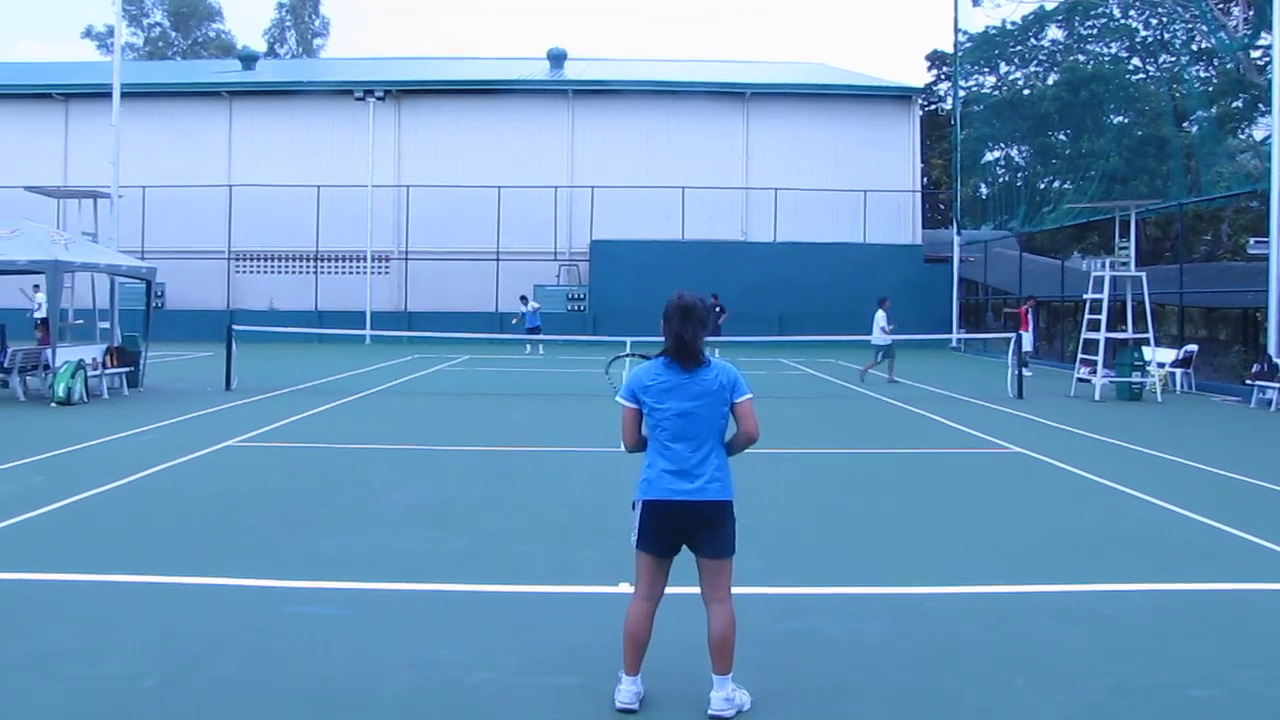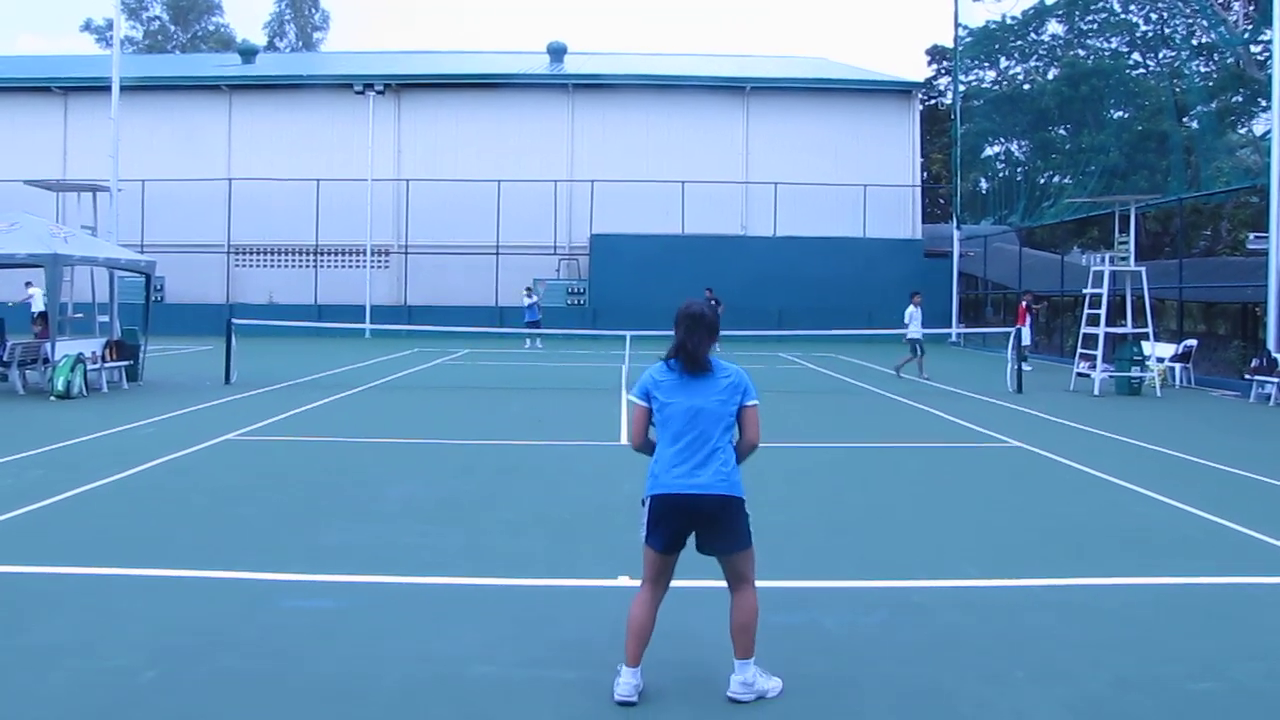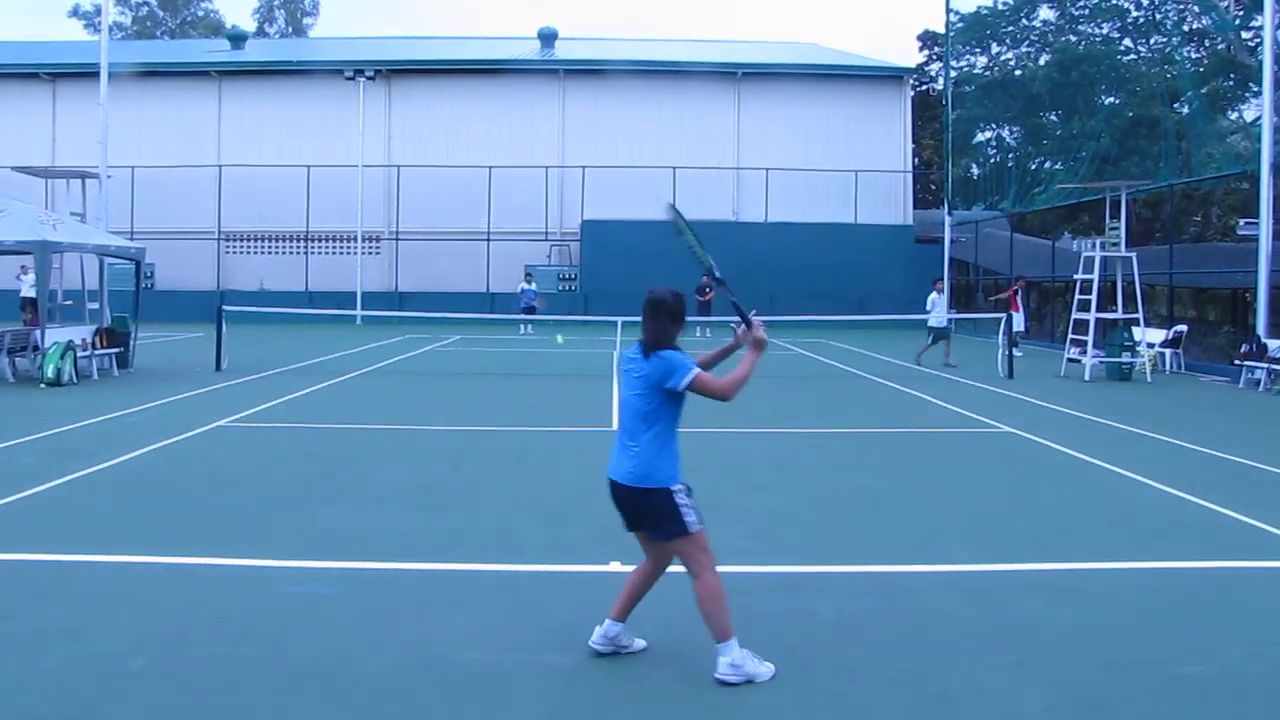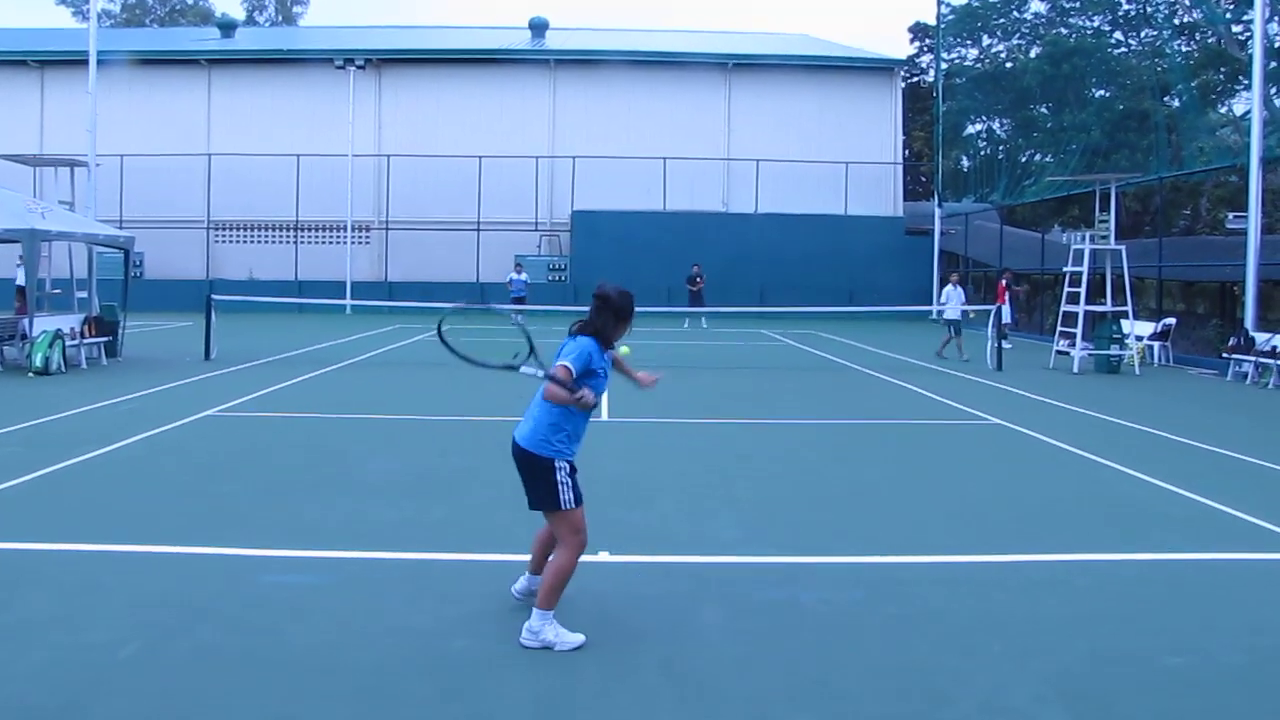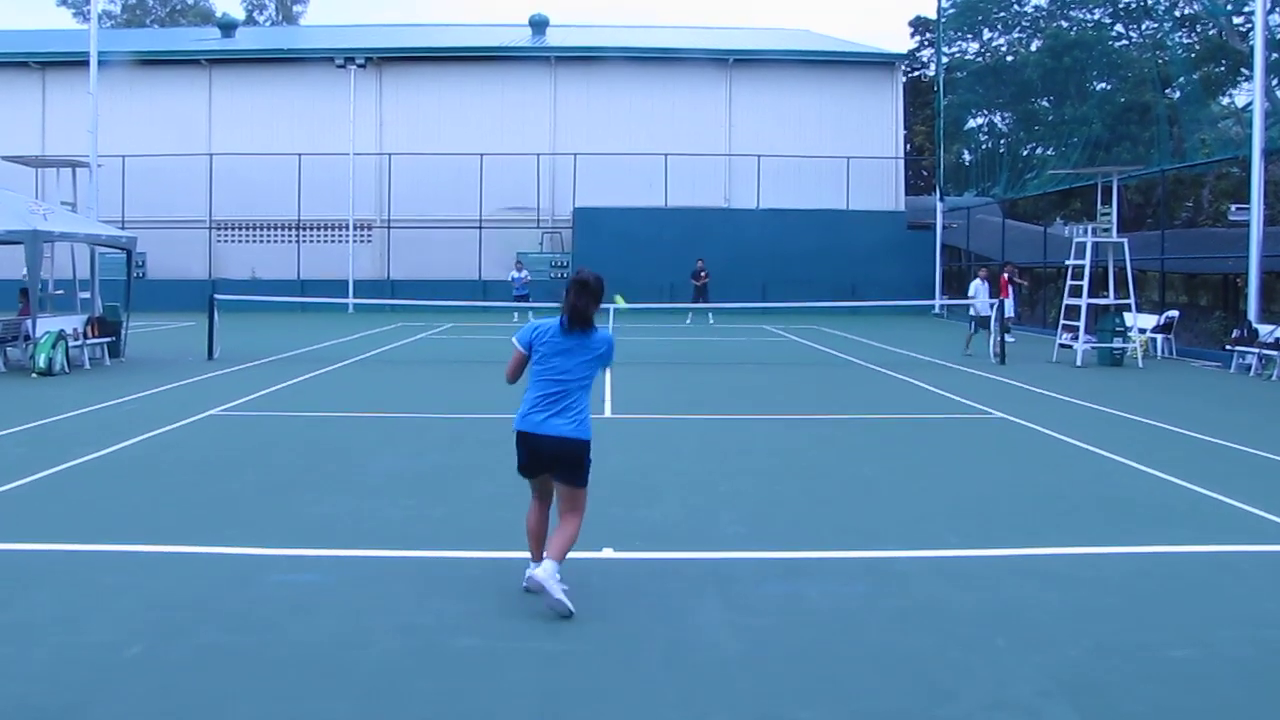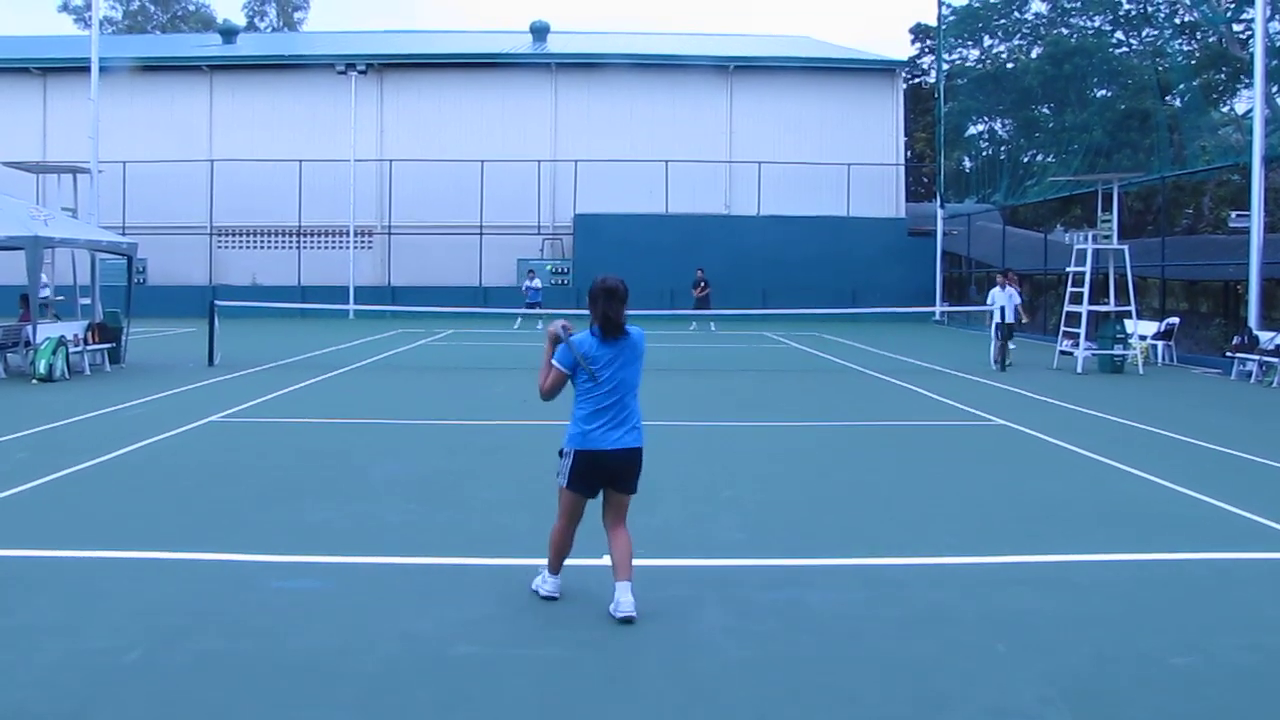
dt=0.5s
person 1, frame 1
left shoulder: (641, 376)
right shoulder: (726, 375)
left elbow: (631, 442)
right elbow: (750, 432)
left hip: (657, 499)
right hip: (713, 500)
left knee: (645, 596)
right knee: (718, 599)
person 1, frame 2
left shoulder: (653, 377)
right shoulder: (736, 378)
left elbow: (637, 441)
right elbow: (751, 441)
left hip: (666, 494)
right hip: (722, 495)
left knee: (651, 587)
right knee: (742, 585)
left ankle: (629, 678)
right ankle: (745, 677)
person 1, frame 3
left shoulder: (638, 357)
right shoulder: (667, 361)
left elbow: (693, 365)
right elbow: (723, 391)
left wrist: (732, 345)
right wrist: (753, 353)
left hip: (623, 479)
right hip: (654, 484)
left knee: (657, 558)
right knee: (703, 566)
left ankle: (610, 631)
right ankle: (732, 657)
person 1, frame 4
left shoulder: (595, 344)
right shoulder: (584, 347)
left elbow: (608, 355)
right elbow: (551, 391)
left wrist: (635, 375)
right wrist: (577, 400)
left hip: (537, 446)
right hip: (545, 452)
left knee: (562, 522)
right knee: (574, 540)
left ankle: (531, 582)
right ankle: (539, 625)
person 1, frame 5
left shoulder: (537, 329)
right shoulder: (604, 340)
left elbow: (511, 377)
left hip: (530, 432)
right hip: (573, 439)
left knee: (540, 502)
right knee: (571, 515)
left ankle: (535, 566)
right ankle: (548, 569)
person 1, frame 6
left shoulder: (576, 347)
right shoulder: (637, 339)
left elbow: (546, 393)
left wrist: (550, 346)
left hip: (584, 447)
right hip: (629, 448)
left knee: (567, 519)
right knee: (616, 523)
left ankle: (550, 579)
right ankle: (624, 596)
